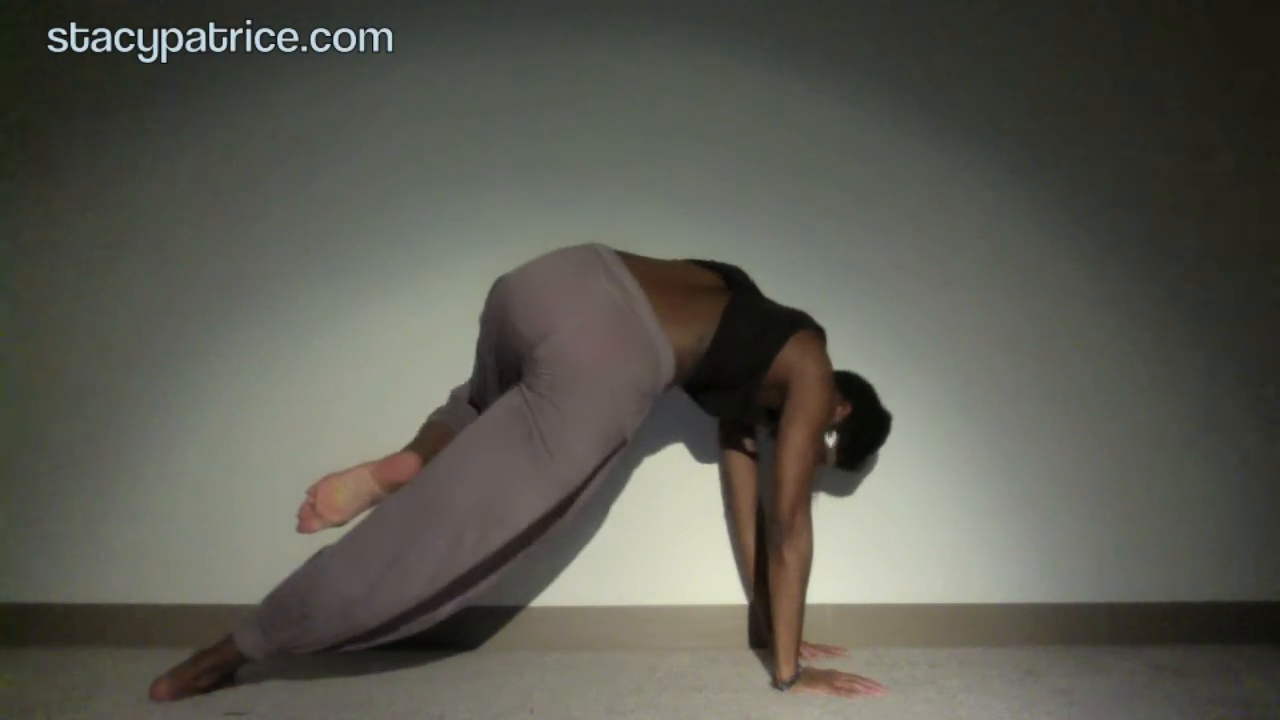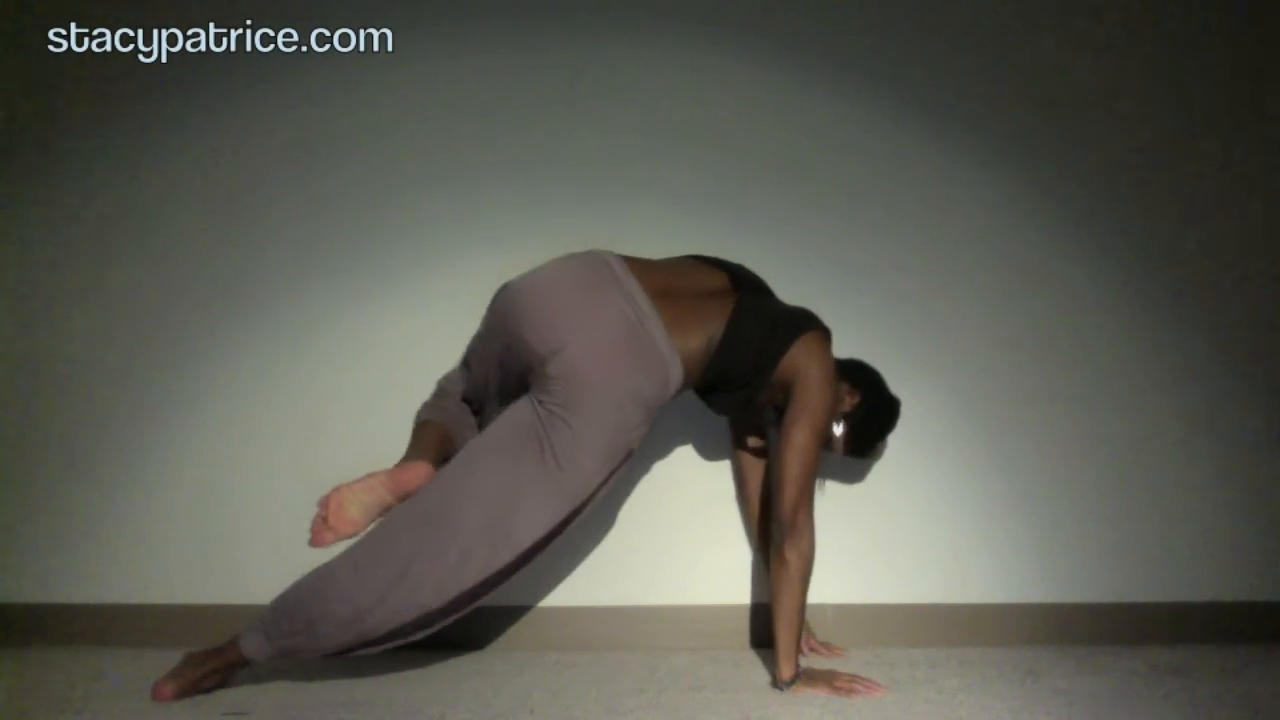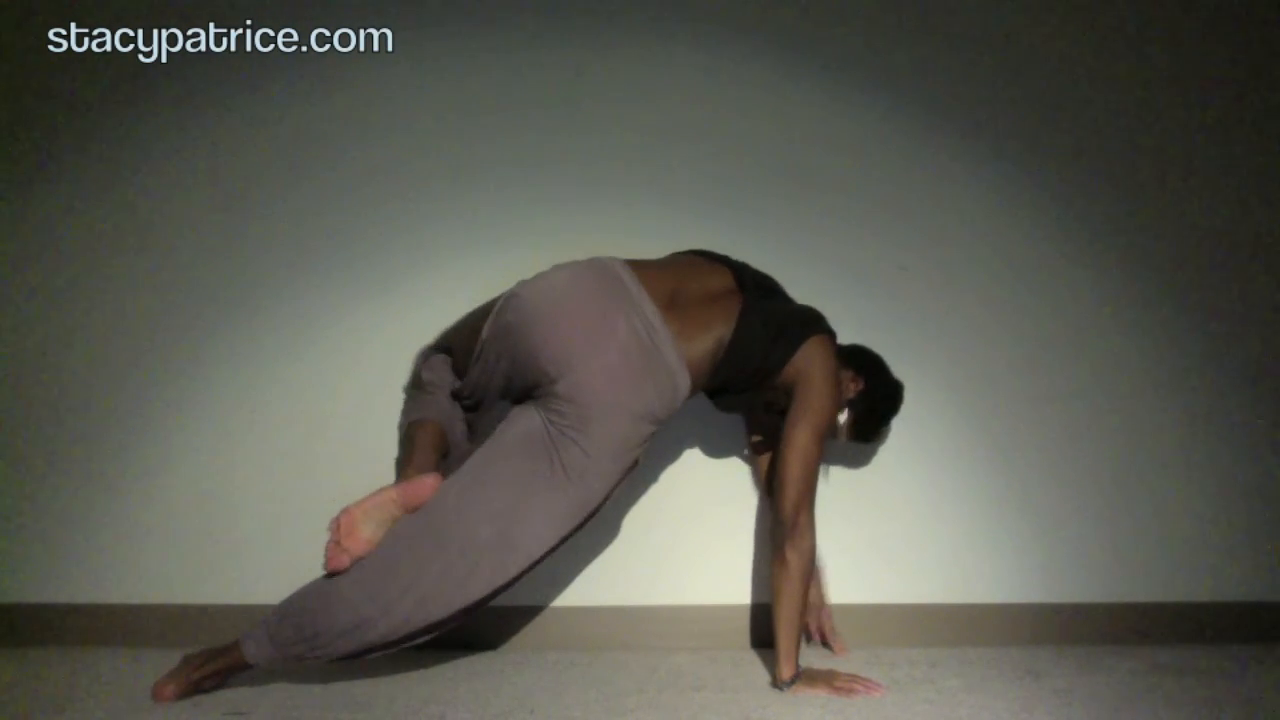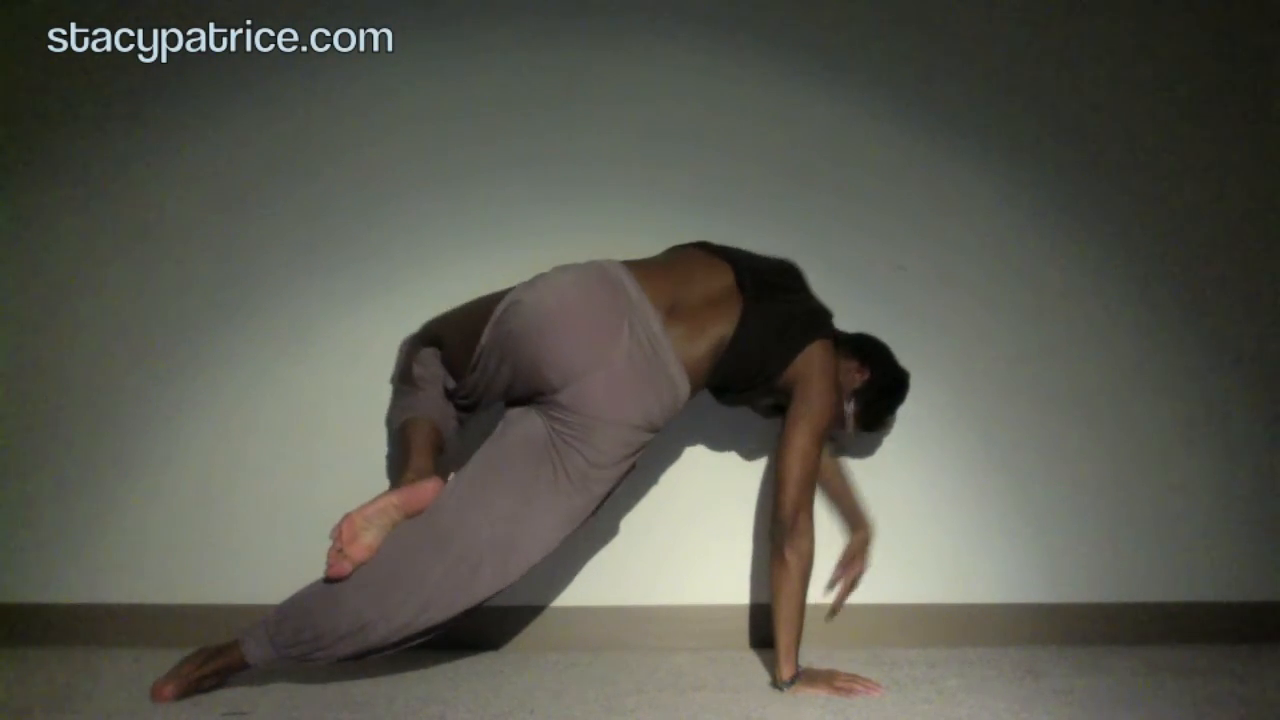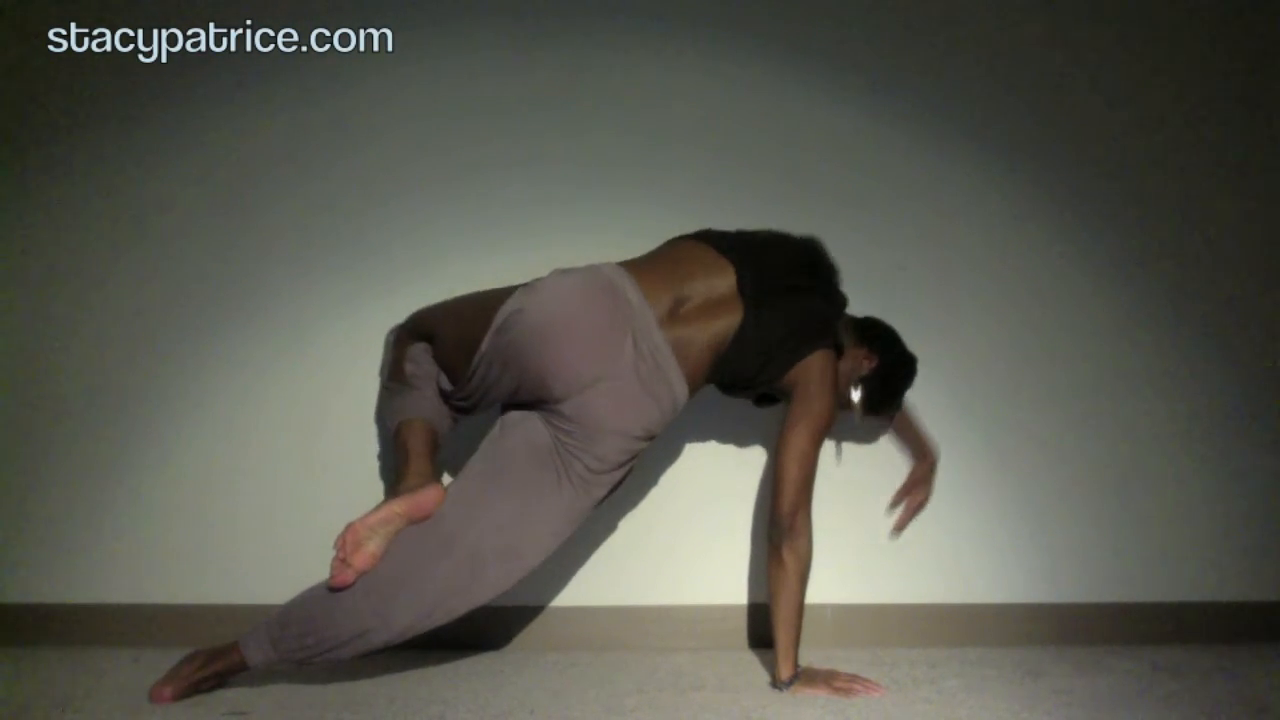
dt=0.4s
person 1, frame 1
left shoulder: (757, 349)
right shoulder: (809, 369)
left elbow: (745, 501)
right elbow: (786, 527)
left wrist: (774, 620)
right wrist: (789, 668)
left hip: (554, 280)
right hip: (597, 363)
left knee: (495, 412)
right knee: (448, 522)
left ankle: (412, 462)
right ankle: (234, 650)
person 1, frame 2
left shoulder: (762, 334)
right shoulder: (813, 369)
left elbow: (754, 484)
right elbow: (790, 525)
left wrist: (788, 615)
right wrist: (790, 668)
left hip: (562, 286)
right hip: (608, 378)
left knee: (472, 393)
right knee: (449, 538)
left ankle: (417, 465)
right ankle: (238, 650)
person 1, frame 3
left shoulder: (767, 316)
right shoulder: (819, 368)
left elbow: (767, 454)
right elbow: (791, 525)
left wrist: (808, 586)
right wrist: (789, 668)
left hip: (572, 294)
right hip: (616, 392)
left knee: (443, 368)
right knee: (453, 549)
left ankle: (419, 472)
right ankle: (240, 652)
person 1, frame 4
left shoulder: (783, 288)
right shoulder: (821, 368)
left elbow: (813, 434)
right elbow: (790, 526)
left wrist: (857, 515)
right wrist: (789, 669)
left hip: (574, 302)
right hip: (618, 402)
left knee: (425, 355)
right knee: (452, 552)
left ankle: (415, 475)
right ankle: (238, 652)
person 1, frame 5
left shoulder: (795, 260)
right shoulder: (820, 366)
right elbow: (789, 524)
left wrist: (916, 439)
right wrist: (788, 668)
left hip: (569, 309)
right hip: (616, 411)
left knee: (414, 344)
right knee: (447, 558)
left ankle: (415, 480)
right ankle: (239, 653)
